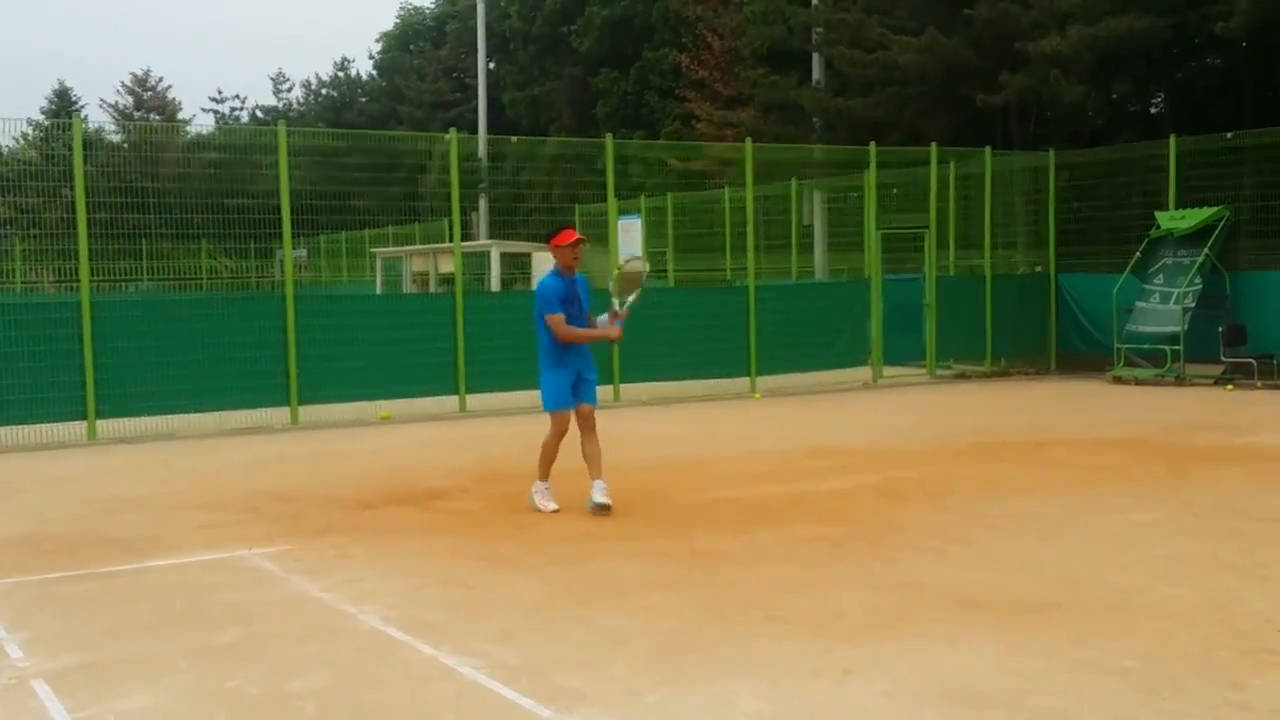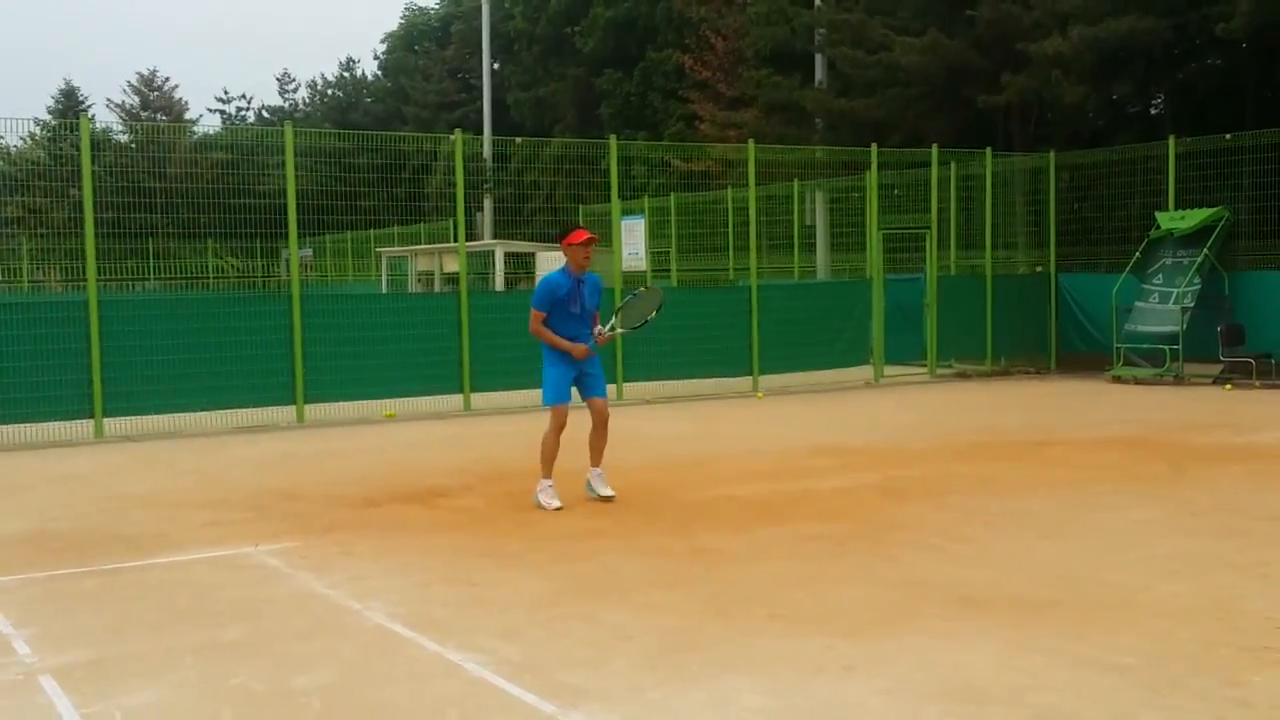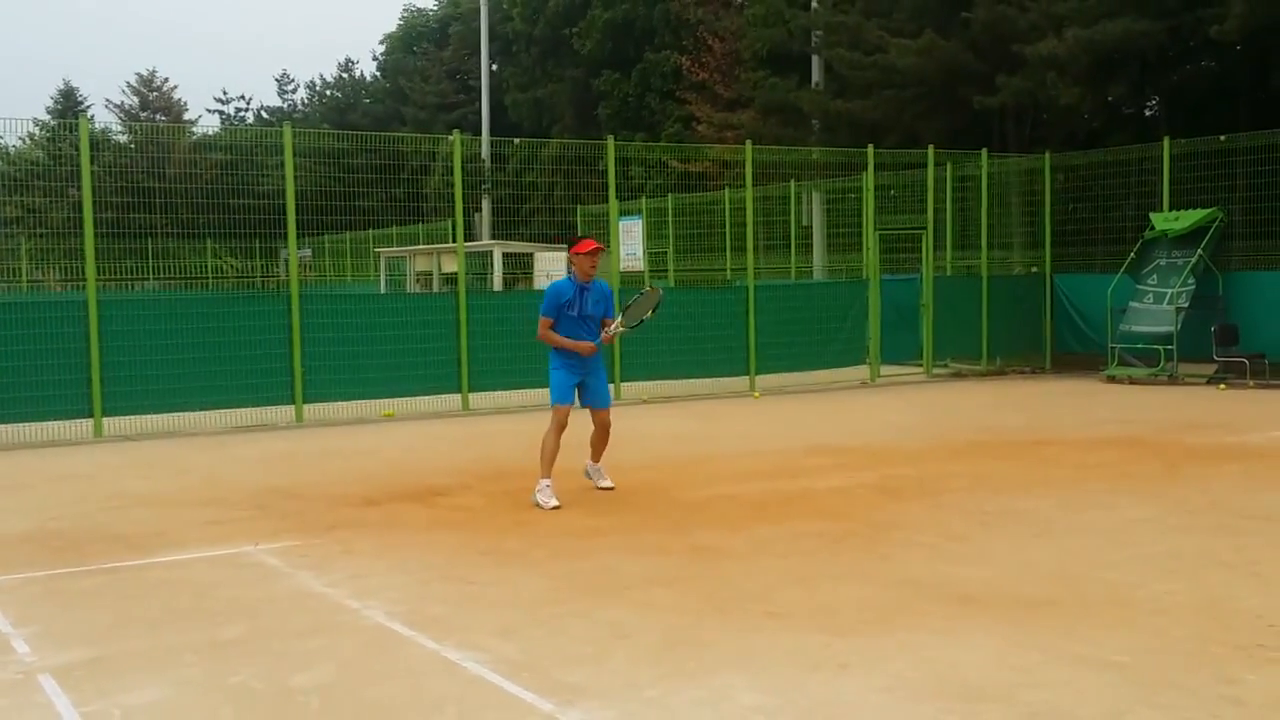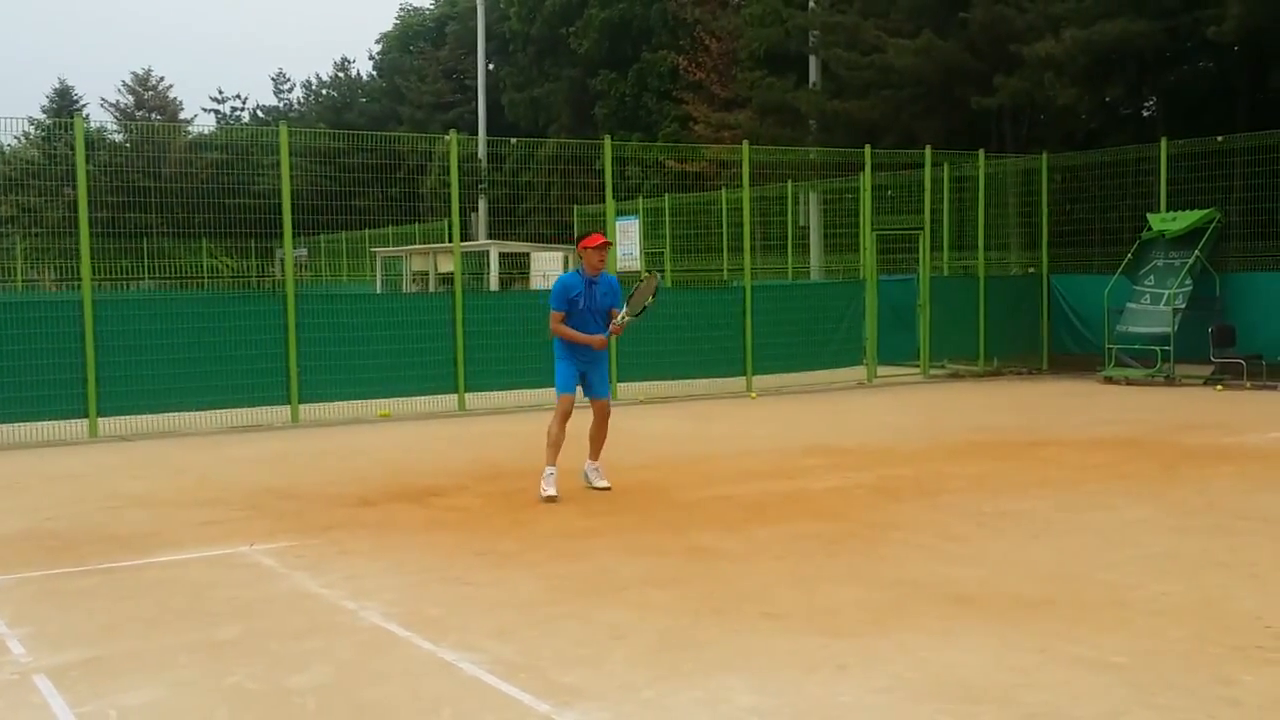
dt=0.2s
person 1, frame 1
left shoulder: (580, 281)
right shoulder: (548, 287)
right elbow: (561, 332)
left wrist: (607, 320)
right wrist: (603, 335)
left hip: (582, 363)
right hip: (555, 366)
left knee: (588, 423)
right knee: (560, 426)
left ankle: (598, 488)
right ankle: (540, 488)
person 1, frame 2
left shoulder: (594, 282)
right shoulder: (550, 283)
right elbow: (535, 327)
left wrist: (599, 333)
right wrist: (570, 347)
left hip: (587, 358)
right hip: (559, 359)
left knee: (601, 415)
right knee: (559, 420)
left ankle: (595, 476)
right ankle: (545, 486)
person 1, frame 3
left shoulder: (604, 290)
right shoulder: (556, 290)
left elbow: (608, 327)
right elbow: (542, 332)
left wrist: (607, 336)
right wrist: (576, 345)
left hip: (593, 365)
right hip: (564, 364)
left knee: (603, 423)
right knee: (559, 420)
left ankle: (594, 466)
right ankle: (544, 486)
person 1, frame 4
left shoulder: (612, 283)
right shoulder: (565, 283)
left elbow: (615, 319)
right elbow: (555, 326)
left wrist: (616, 328)
right wrist: (589, 339)
left hip: (597, 358)
right hip: (568, 355)
left knee: (603, 412)
right knee: (563, 409)
left ankle: (592, 467)
right ankle: (549, 474)
